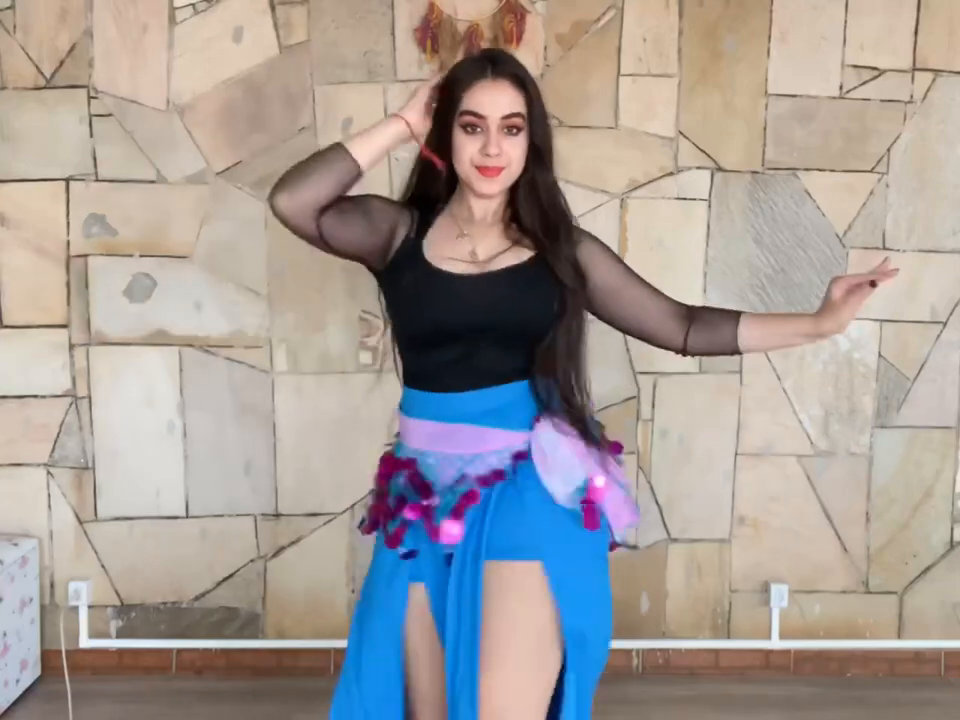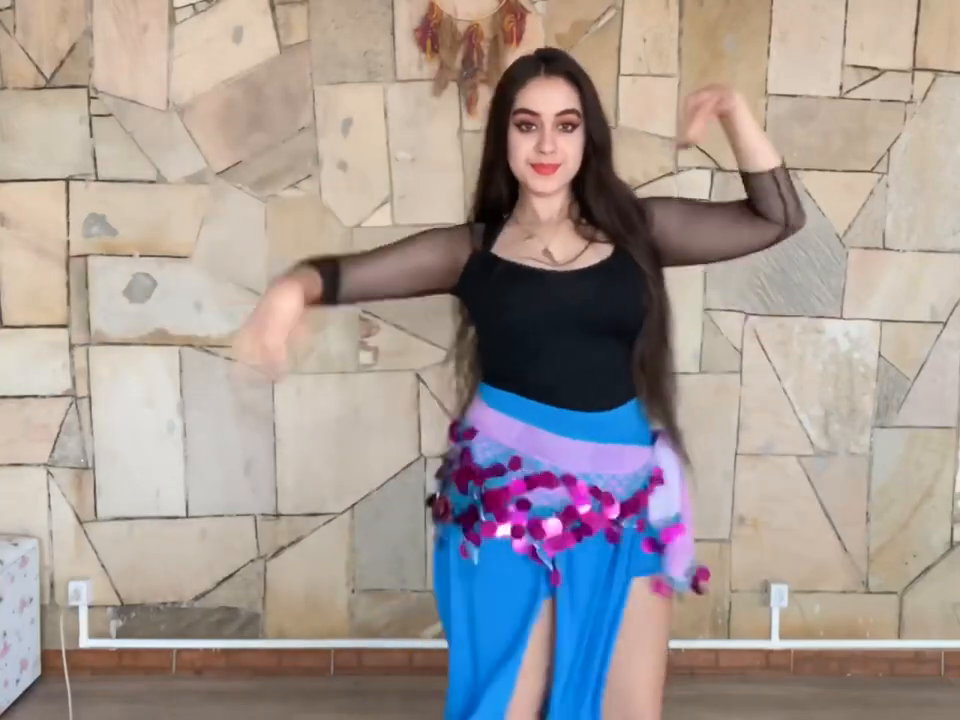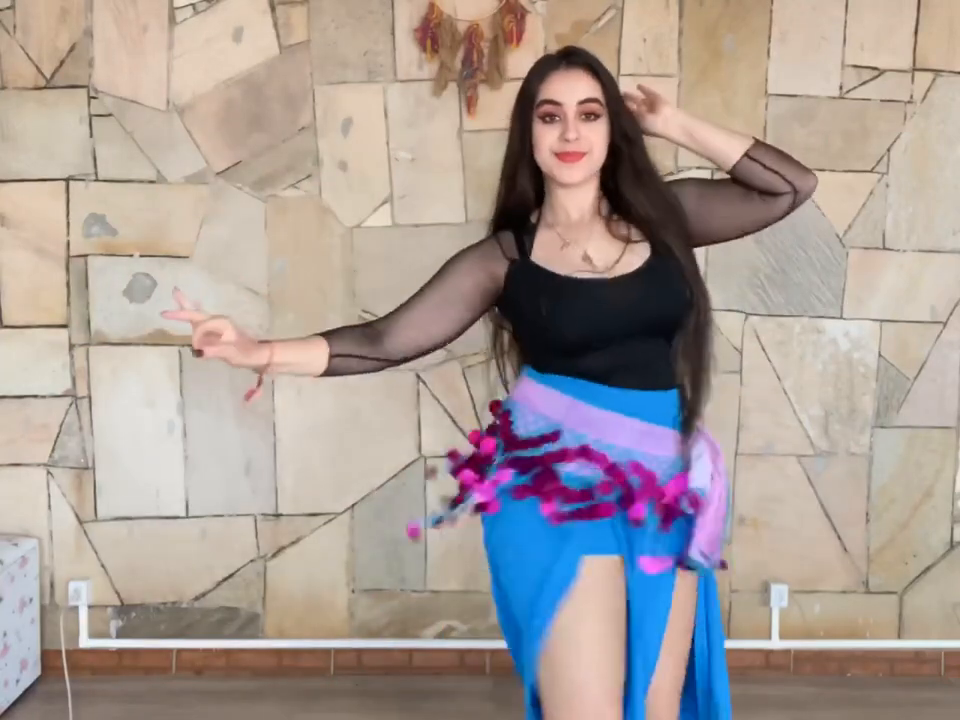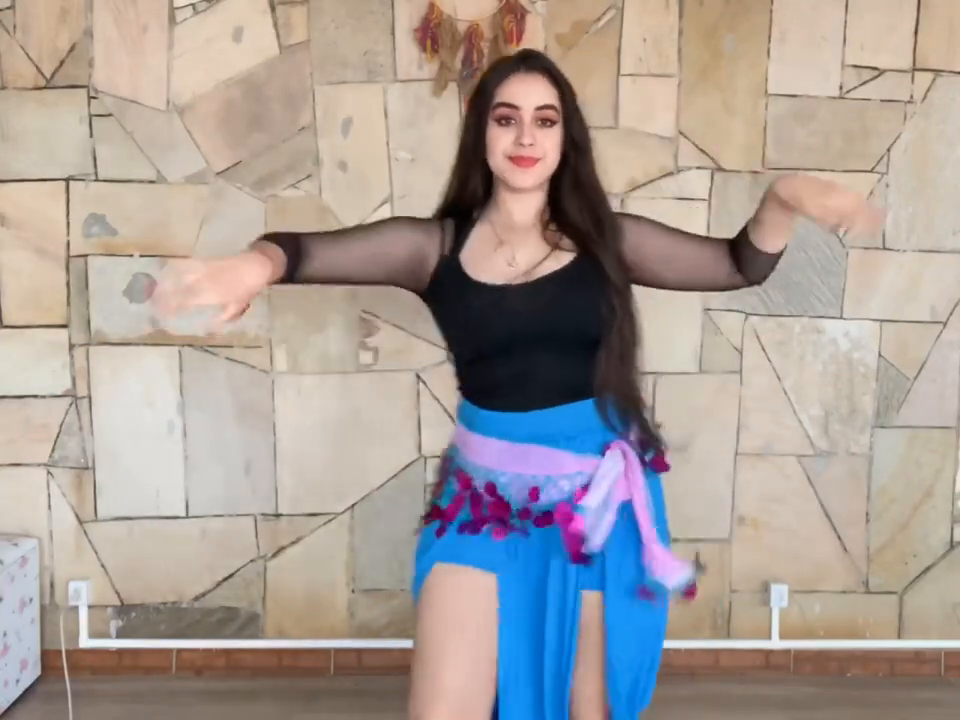
dt=0.5s
person 1, frame 1
left shoulder: (564, 250)
right shoulder: (400, 234)
left elbow: (681, 328)
right elbow: (292, 203)
left wrist: (816, 323)
right wrist: (399, 127)
left hip: (536, 492)
right hip: (428, 500)
person 1, frame 2
left shoulder: (635, 229)
right shoulder: (470, 250)
left elbow: (774, 219)
right elbow: (342, 277)
left wrist: (737, 121)
right wrist: (291, 291)
left hip: (627, 502)
right hip: (510, 502)
person 1, frame 3
left shoulder: (662, 216)
right shoulder: (502, 257)
left elbow: (791, 186)
right elbow: (386, 340)
left wrist: (671, 124)
right wrist: (260, 351)
left hip: (661, 494)
right hip: (556, 490)
person 1, frame 4
left shoulder: (604, 240)
right shoulder: (436, 245)
left elbow: (737, 264)
right elbow: (302, 253)
left wrist: (782, 200)
right wrist: (247, 265)
left hip: (593, 504)
right hip: (483, 501)
